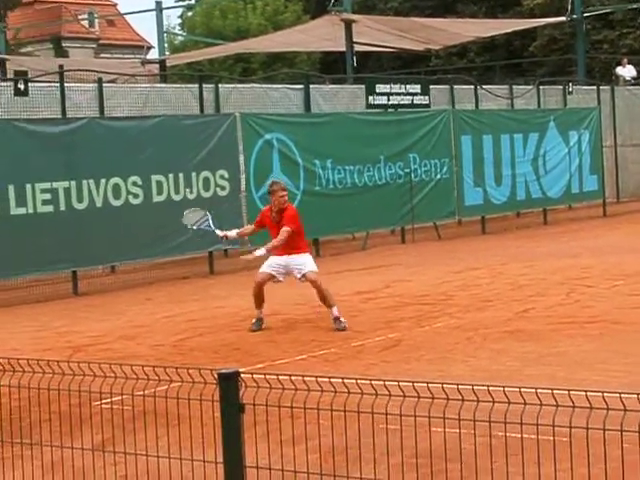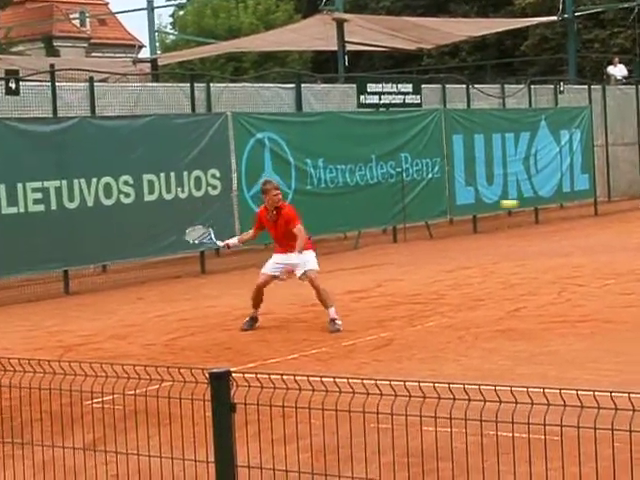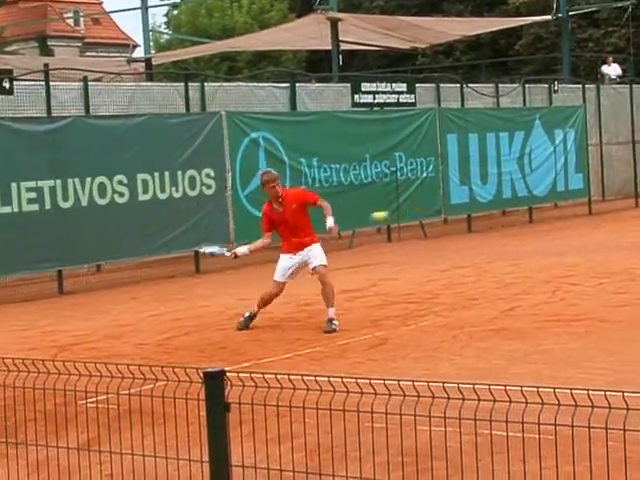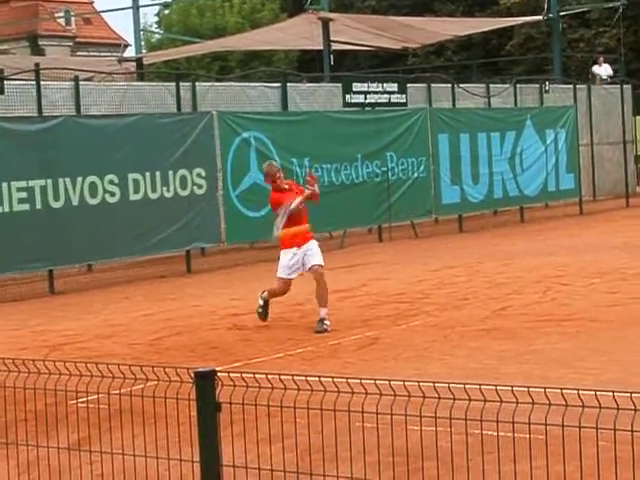
dt=0.1s
person 1, frame 1
left shoulder: (290, 212)
right shoulder: (265, 213)
left elbow: (281, 239)
right elbow: (253, 228)
left wrist: (259, 252)
right wrist: (233, 233)
left hip: (299, 254)
right hip: (278, 256)
left knee: (315, 281)
right knee: (259, 281)
left ankle: (337, 317)
right ankle: (259, 317)
person 1, frame 2
left shoulder: (288, 210)
right shoulder: (261, 214)
left elbow: (302, 236)
right elbow: (253, 233)
left wrist: (297, 254)
right wrist: (234, 241)
left hip: (302, 251)
right hip: (281, 254)
left knee: (314, 280)
right knee: (260, 283)
left ankle: (334, 318)
right ankle: (254, 316)
person 1, frame 3
left shoulder: (297, 194)
right shoulder: (268, 210)
left elbow: (325, 205)
right elbow: (267, 240)
left wrist: (329, 221)
right wrist: (245, 250)
left hip: (310, 245)
right hip: (290, 251)
left knee: (323, 276)
right knee: (274, 291)
left ankle: (332, 318)
right ankle: (252, 313)
person 1, frame 4
left shoulder: (290, 184)
right shoulder: (275, 198)
left elbow: (311, 196)
right elbow: (295, 207)
left wrist: (313, 186)
right wrist: (309, 192)
left hip: (308, 240)
right hip: (290, 246)
left knee: (319, 275)
right knee: (282, 288)
left ankle: (323, 318)
right ankle: (265, 297)
